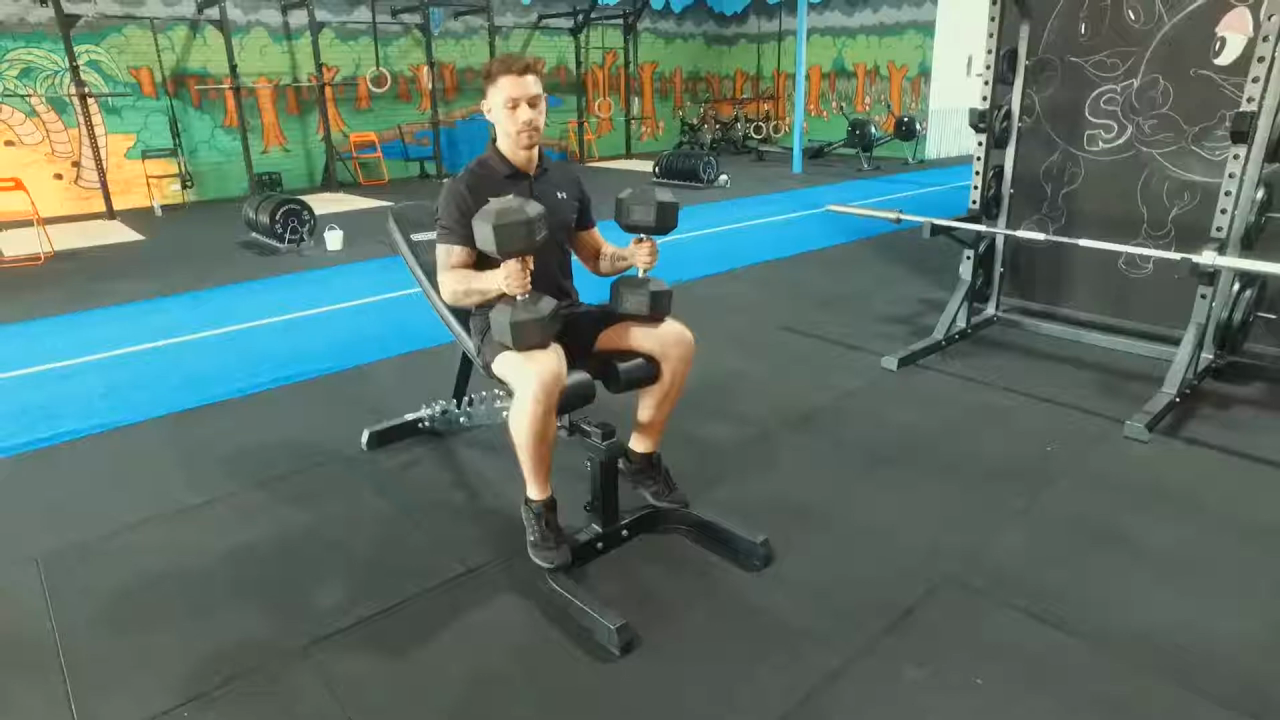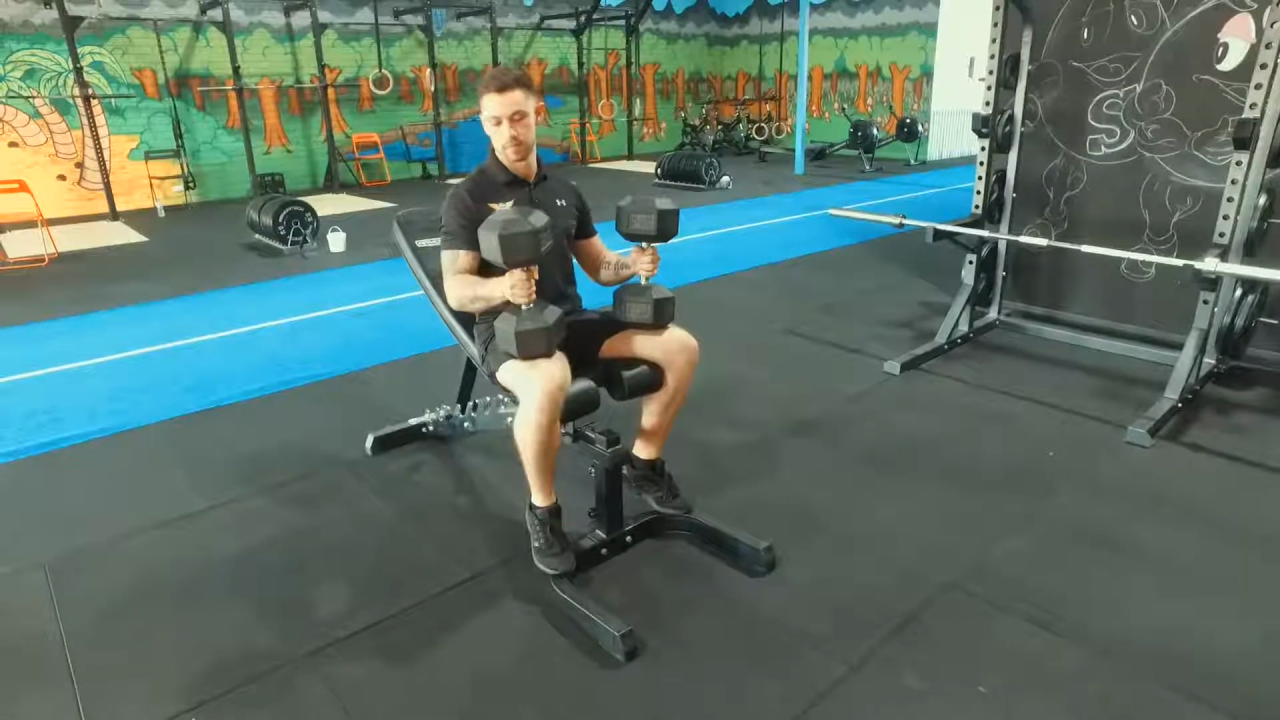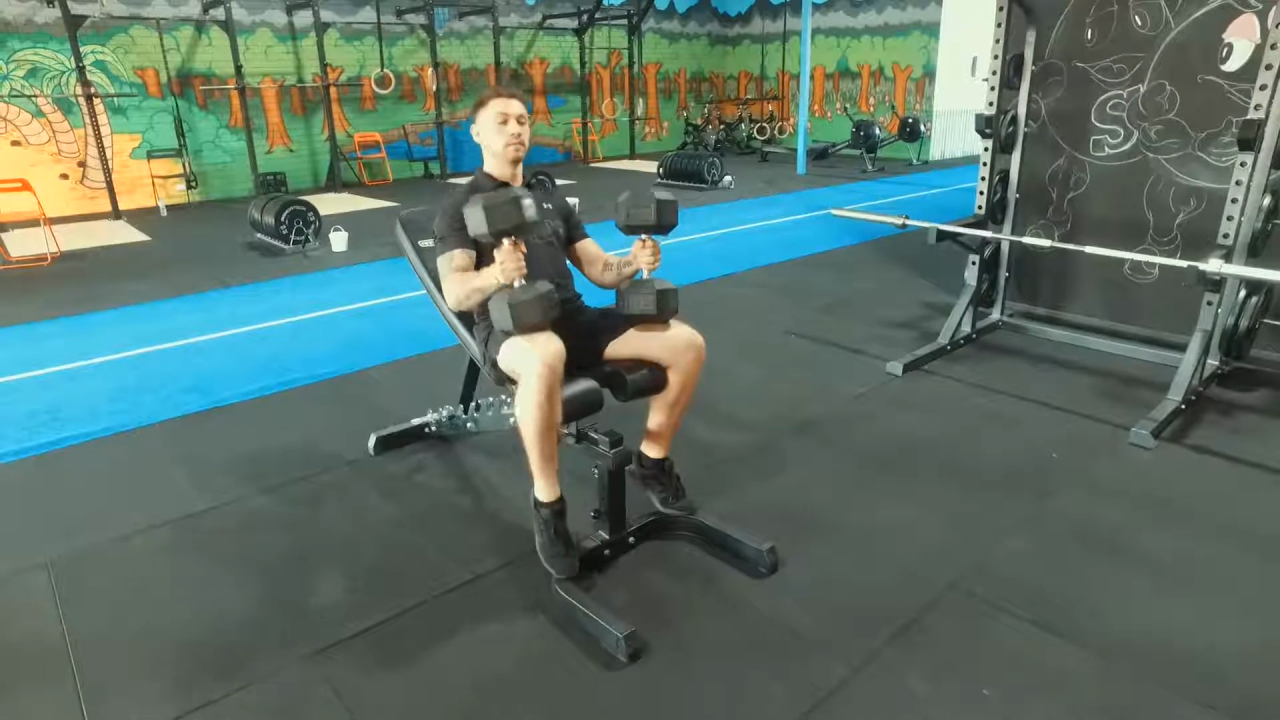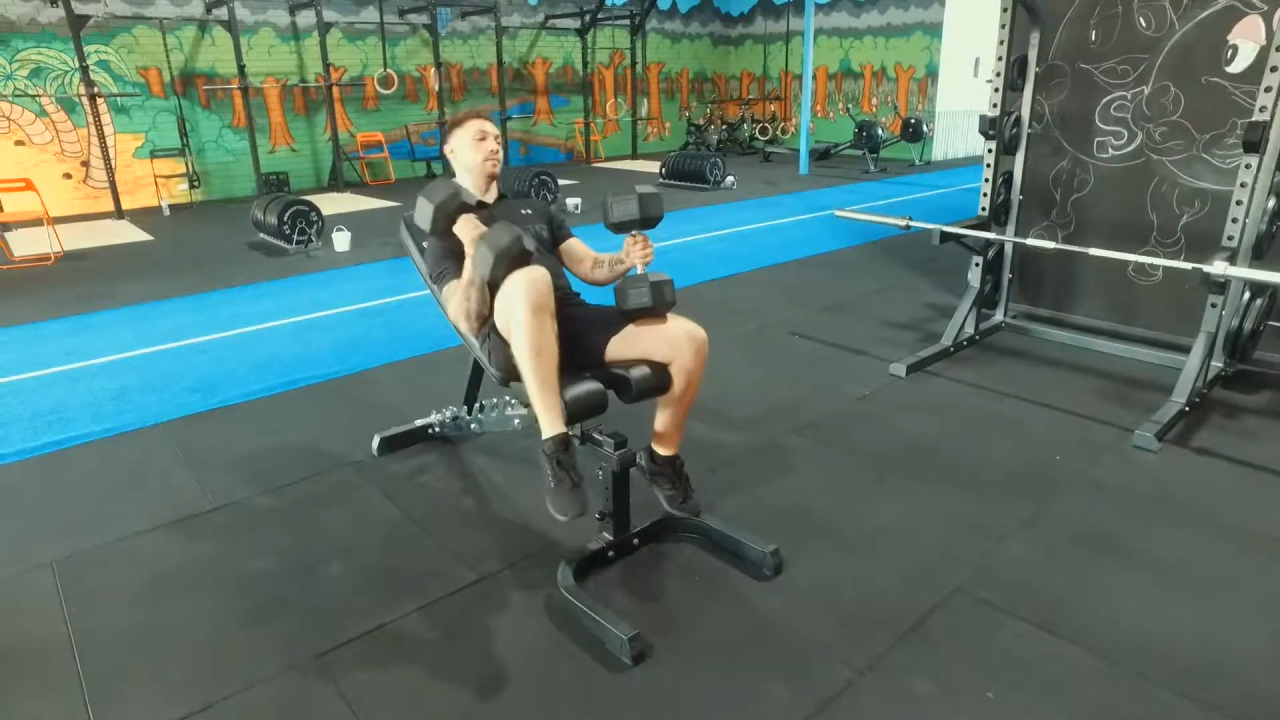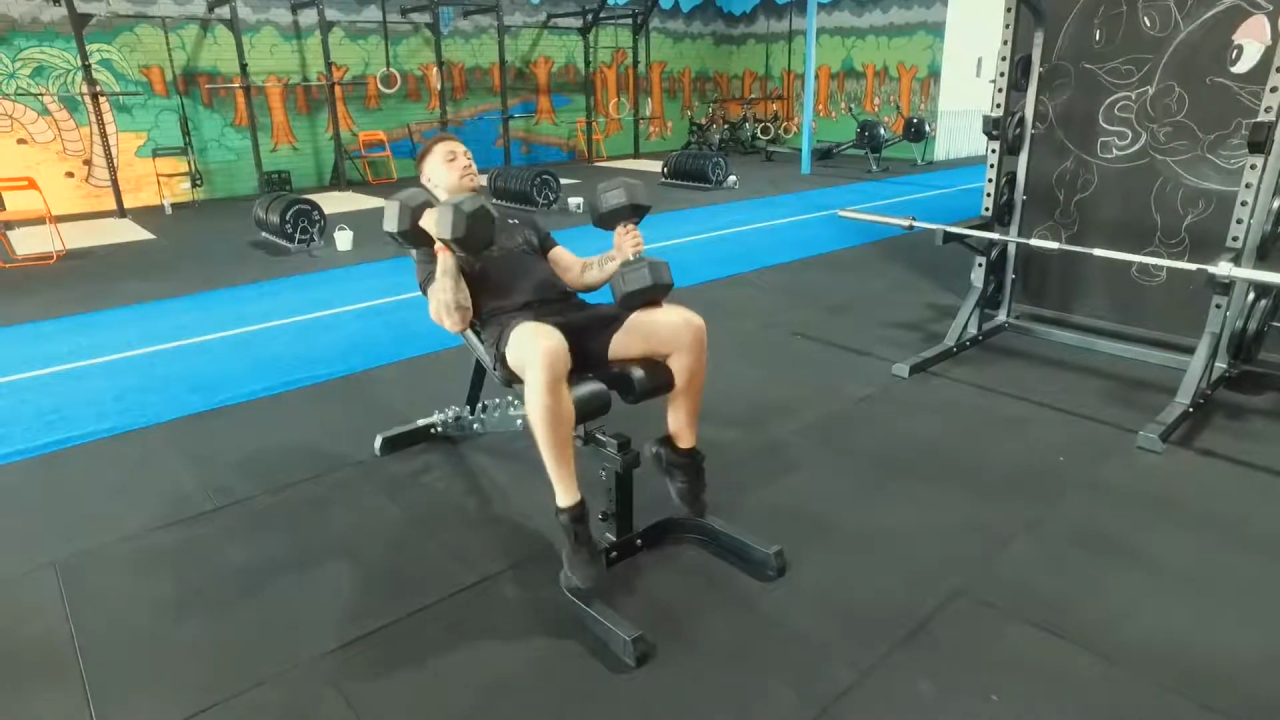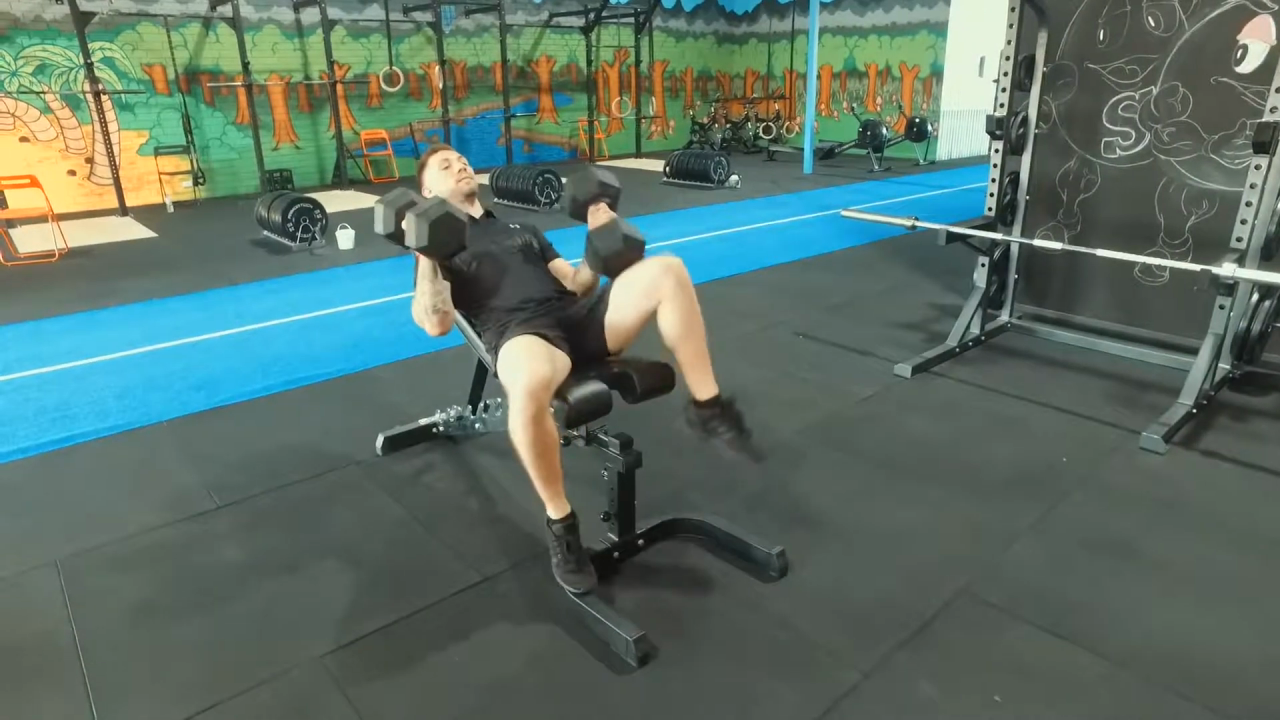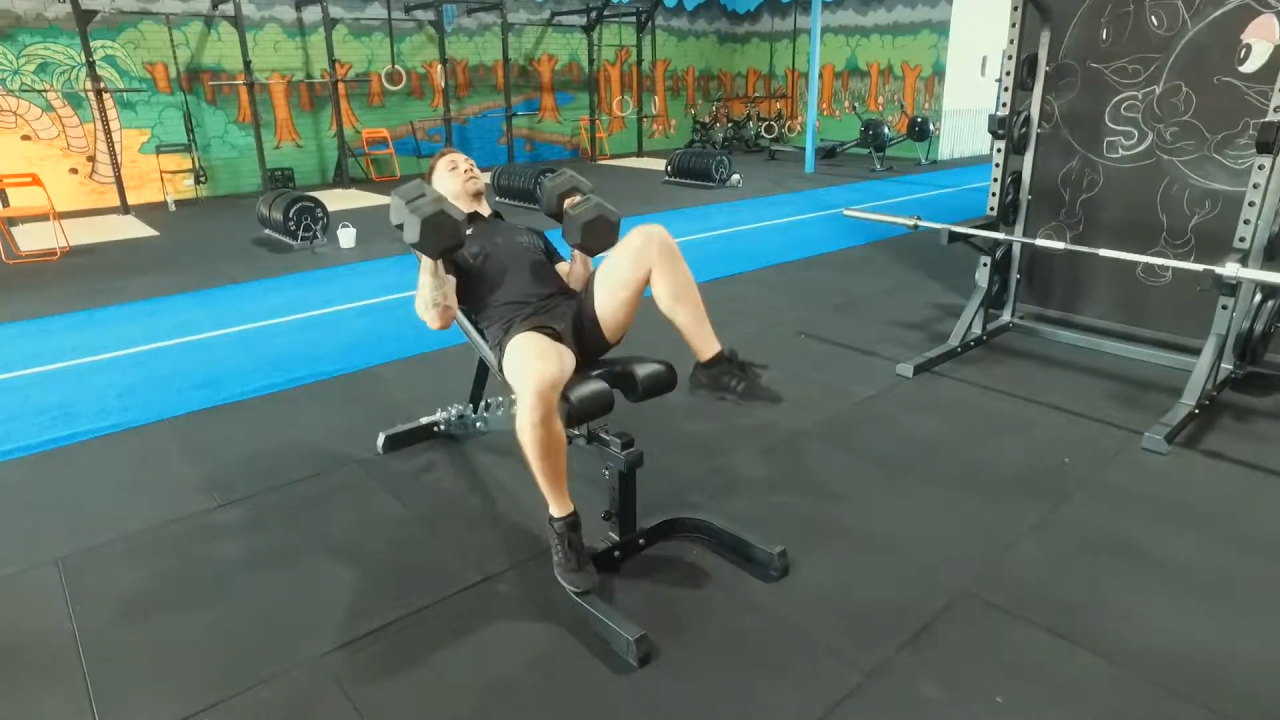
dt=0.3s
person 1, frame 1
left shoulder: (566, 180)
right shoulder: (466, 189)
left elbow: (595, 256)
right elbow: (450, 284)
left wrist: (631, 256)
right wrist: (496, 280)
left hip: (567, 314)
left knee: (676, 340)
right knee: (544, 374)
left ankle: (641, 459)
right ankle: (539, 506)
person 1, frame 2
left shoulder: (564, 190)
right shoulder: (468, 197)
left elbow: (598, 265)
right elbow: (456, 290)
left wrist: (633, 264)
right wrist: (501, 288)
left hip: (571, 320)
left knee: (681, 347)
right knee: (548, 385)
left ankle: (644, 464)
right ankle: (543, 511)
person 1, frame 3
left shoulder: (552, 200)
right shoulder: (460, 206)
left elbow: (598, 268)
right elbow: (455, 293)
left wrist: (635, 262)
right wrist: (496, 273)
left hip: (573, 318)
right hip: (511, 327)
left knee: (687, 345)
right knee: (546, 359)
left ankle: (652, 463)
right ankle: (548, 506)
person 1, frame 4
left shoulder: (535, 209)
right shoulder: (447, 236)
left elbow: (591, 268)
right elbow: (470, 322)
left wrist: (628, 259)
right wrist: (474, 253)
left hip: (577, 319)
right hip: (513, 332)
left knee: (691, 341)
right knee: (530, 281)
left ankle: (662, 459)
right ankle: (557, 451)
person 1, frame 5
left shoulder: (519, 221)
right shoulder: (435, 249)
left elbow: (576, 274)
right elbow: (455, 320)
left wrist: (618, 255)
right wrist: (443, 250)
left hip: (576, 318)
right hip: (519, 336)
left knee: (688, 329)
right knee: (546, 351)
left ankle: (679, 453)
right ankle: (571, 513)
person 1, frame 6
left shoulder: (522, 230)
left elbow: (576, 284)
right elbow: (435, 323)
right wrist: (425, 252)
left hip: (580, 320)
right hip: (521, 334)
left knee: (666, 272)
right knee: (530, 388)
left ankle: (708, 407)
right ankle: (561, 524)
person 1, frame 7
left shoulder: (527, 233)
right elbow: (437, 316)
left hip: (582, 317)
right hip: (525, 331)
left knee: (650, 239)
right knee: (539, 388)
left ankle: (714, 366)
right ankle: (563, 523)
